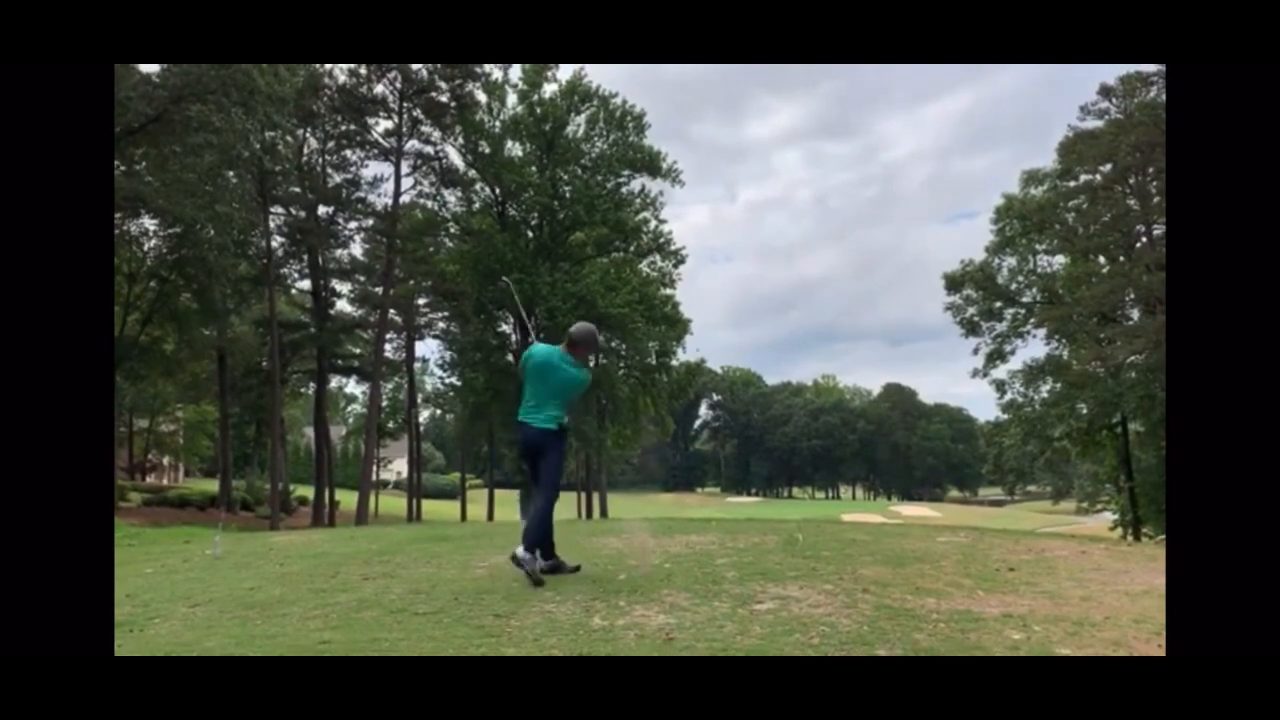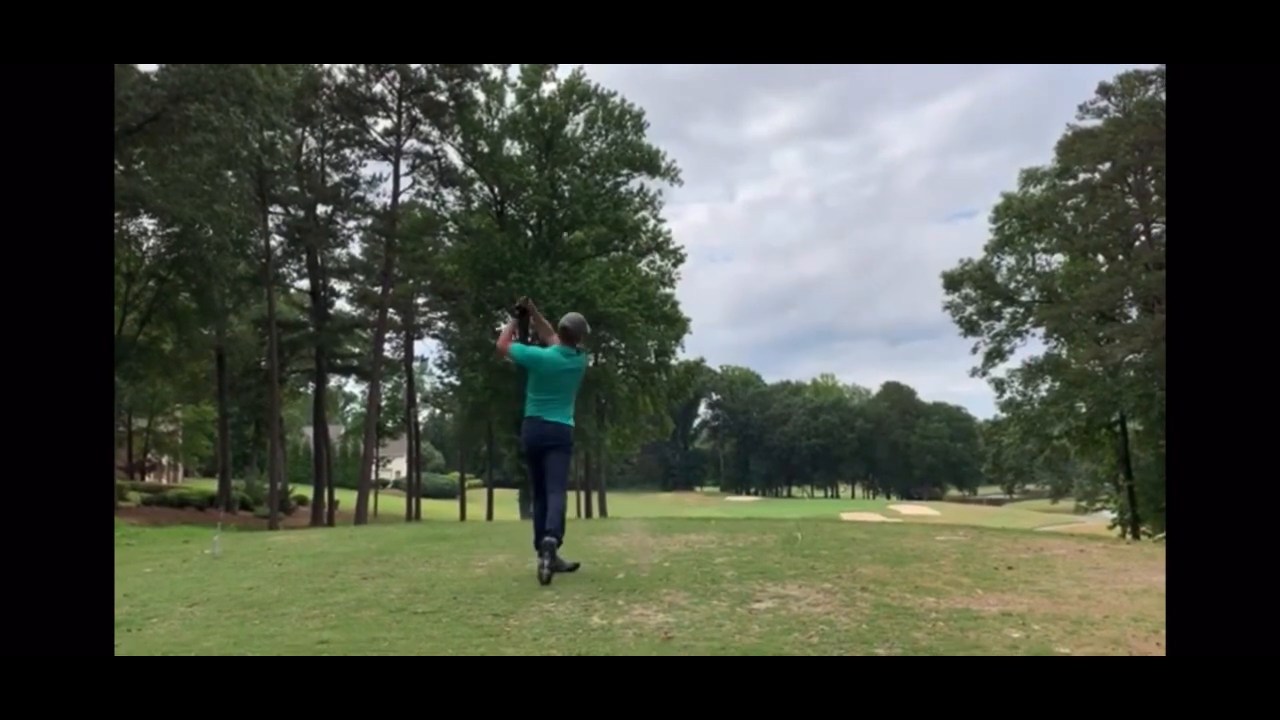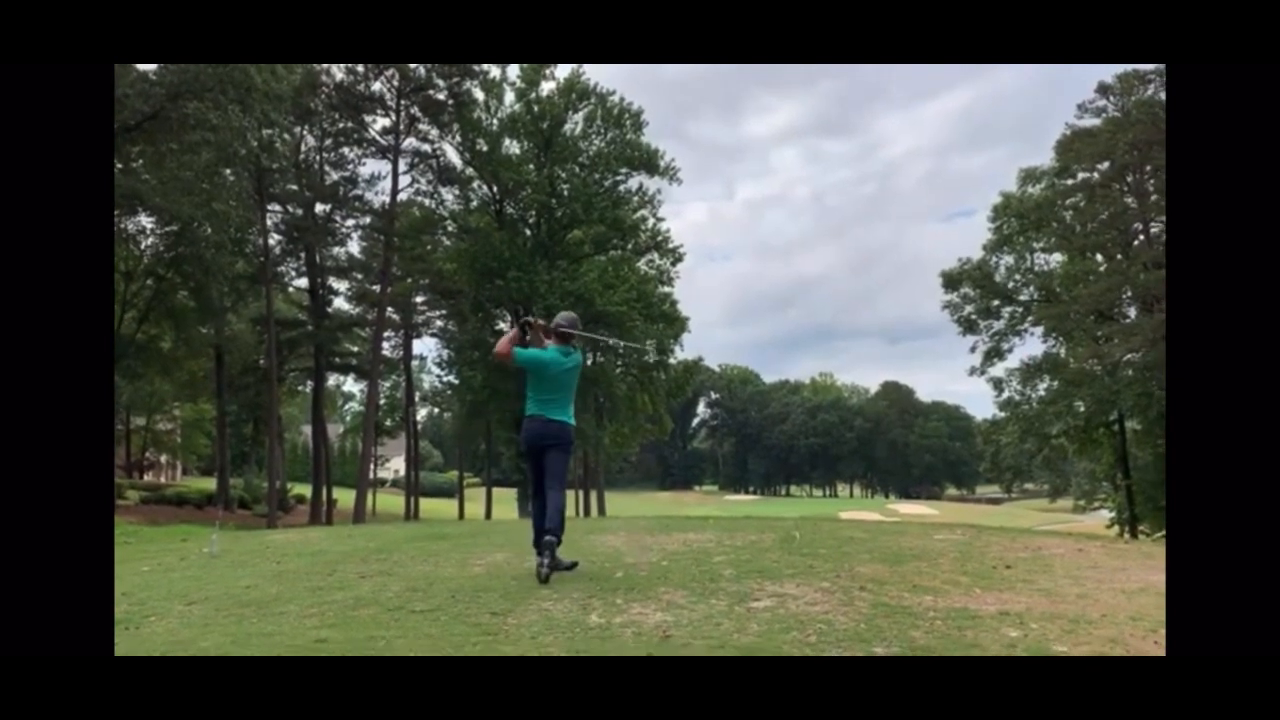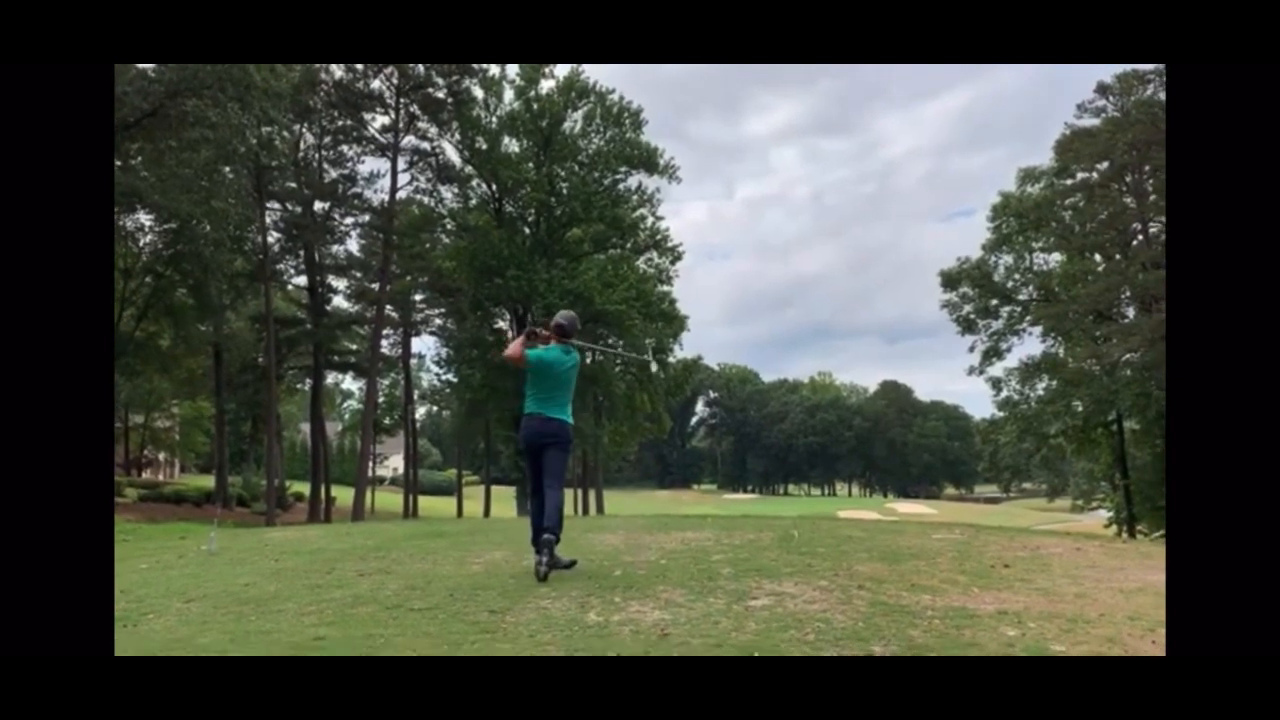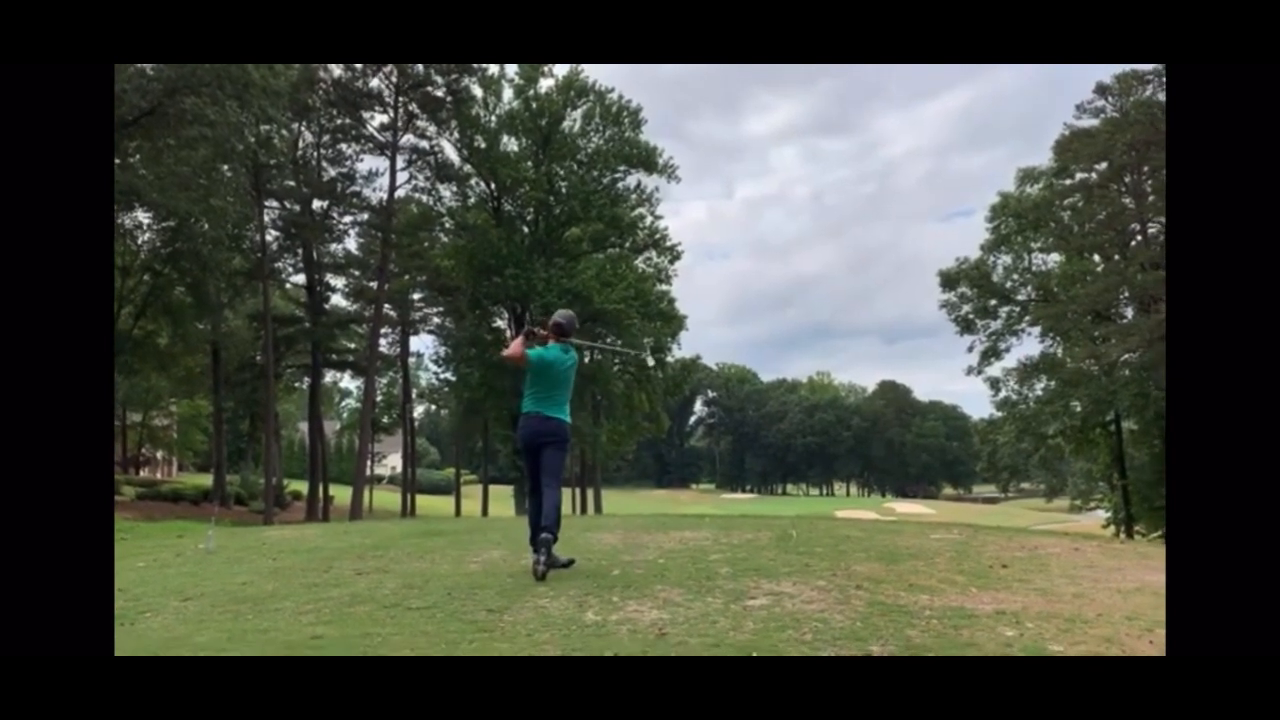
dt=0.2s
person 1, frame 1
left shoulder: (538, 351)
right shoulder: (582, 376)
left elbow: (523, 371)
left hip: (527, 431)
right hip: (550, 435)
left knee: (542, 493)
right knee: (547, 495)
left ankle: (548, 557)
right ankle: (526, 550)
person 1, frame 2
left shoulder: (539, 357)
right shoulder: (581, 360)
left elbow: (502, 347)
right elbow: (553, 342)
left wrist: (514, 319)
right wrist: (534, 312)
left hip: (532, 429)
right hip: (559, 432)
left knee: (540, 492)
right knee: (556, 490)
left ankle: (546, 555)
right ankle: (550, 540)
person 1, frame 3
left shoulder: (540, 358)
right shoulder: (576, 358)
left elbow: (500, 352)
left wrist: (519, 328)
right wrist: (536, 331)
left hip: (532, 428)
right hip: (560, 430)
left knee: (538, 492)
right knee: (555, 489)
left ankle: (544, 554)
right ankle: (551, 539)
person 1, frame 4
left shoulder: (545, 357)
right shoulder: (573, 357)
left elbow: (511, 354)
left wrist: (527, 336)
right wrist: (540, 342)
left hip: (532, 426)
right hip: (559, 428)
left knee: (537, 490)
right knee: (553, 487)
left ankle: (542, 551)
right ankle: (549, 537)
person 1, frame 5
left shoulder: (545, 356)
right shoulder: (570, 356)
left elbow: (511, 354)
left wrist: (525, 336)
right wrist: (541, 341)
left hip: (530, 425)
right hip: (557, 427)
left knee: (535, 488)
right knee: (551, 486)
left ankle: (540, 550)
right ankle: (547, 536)
